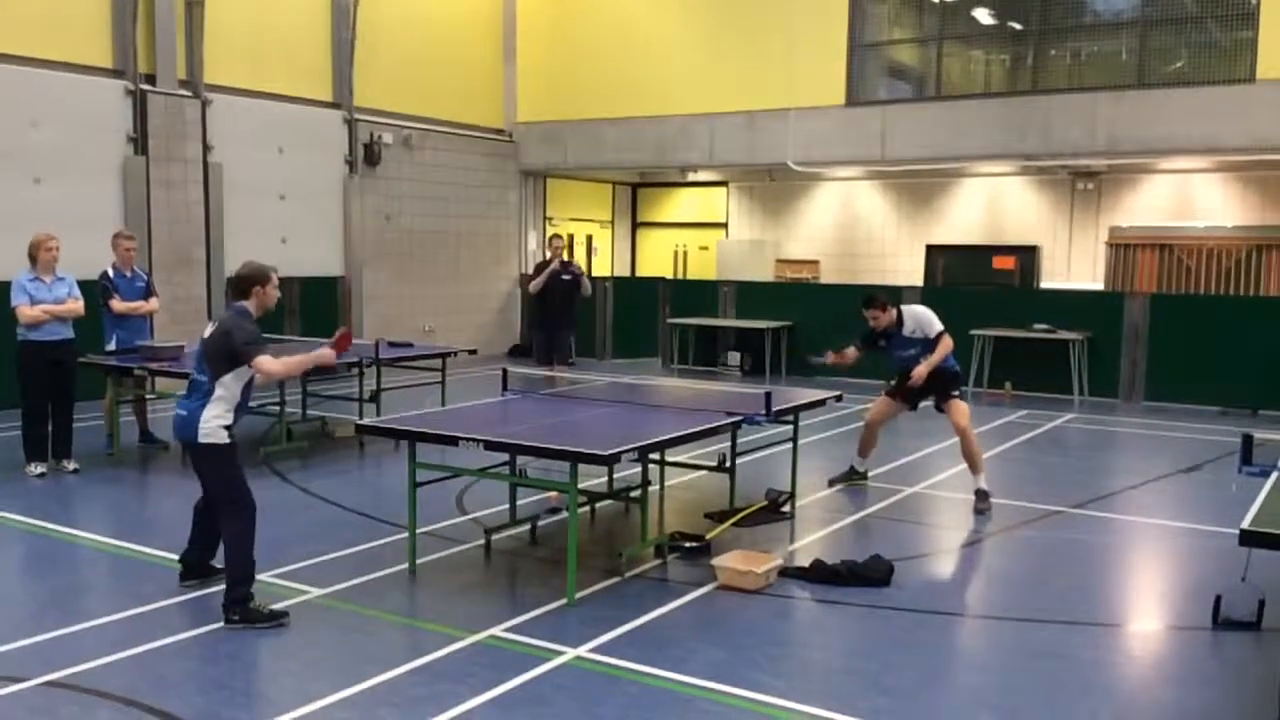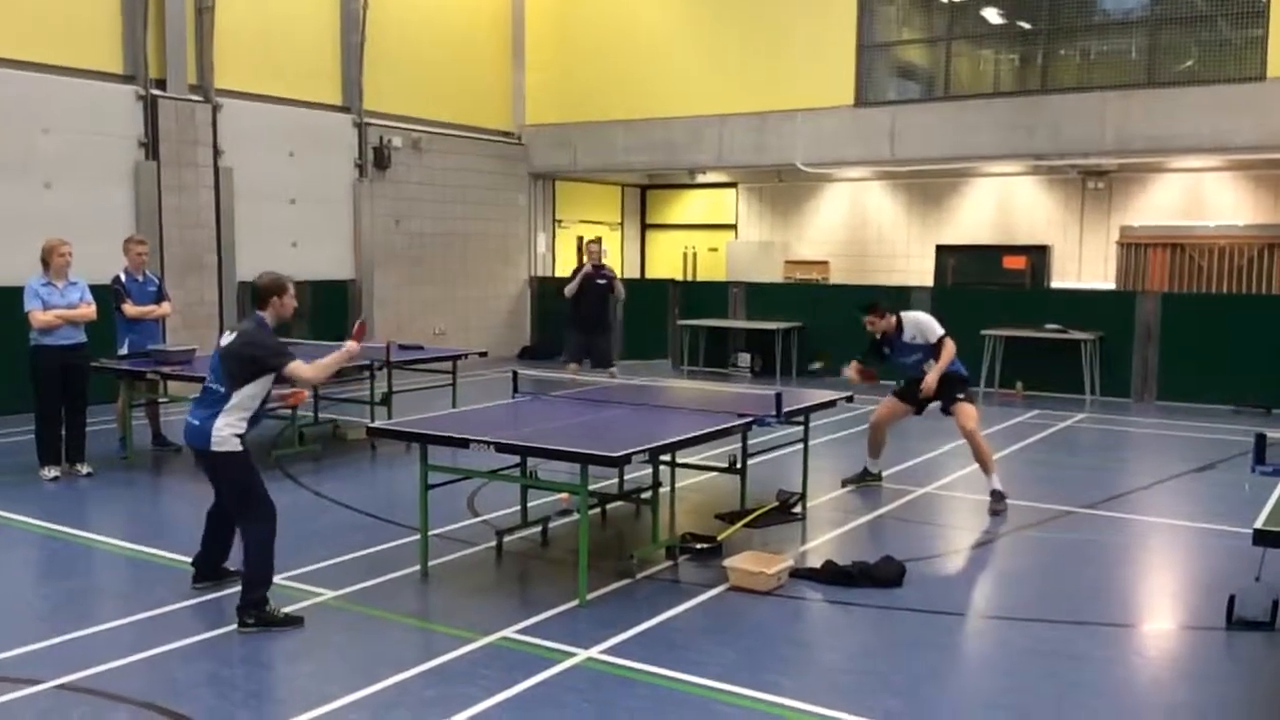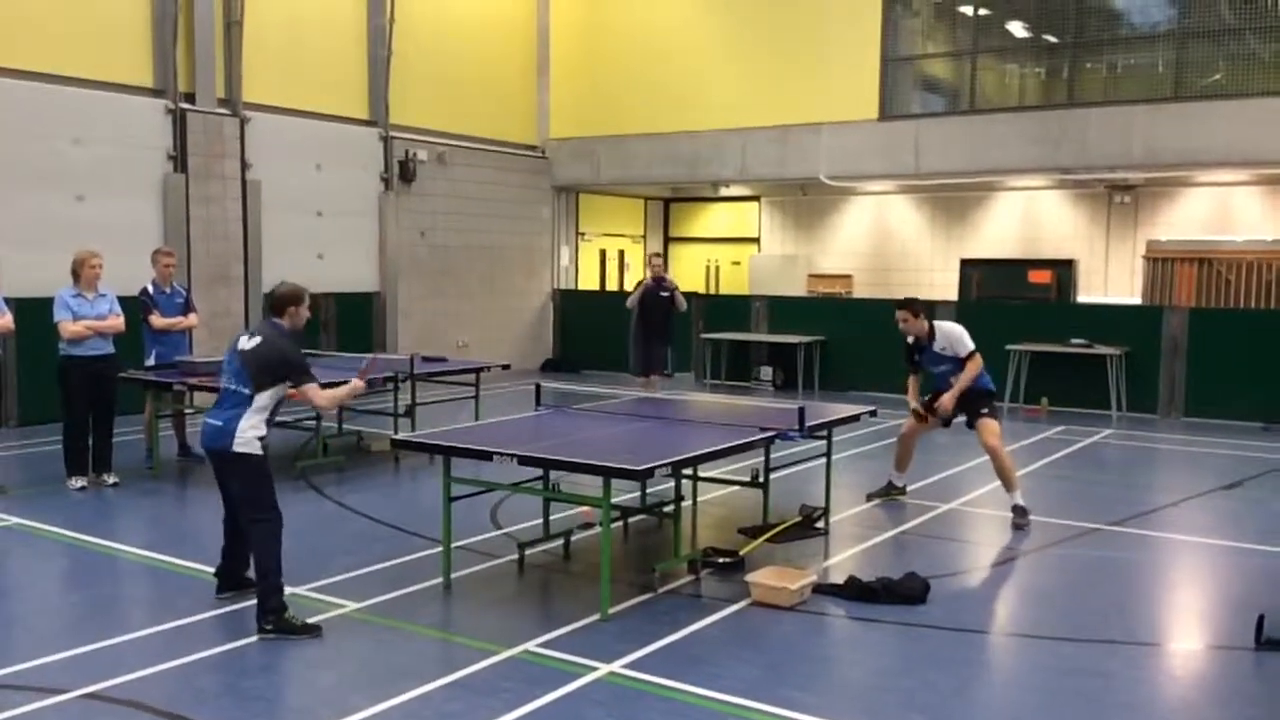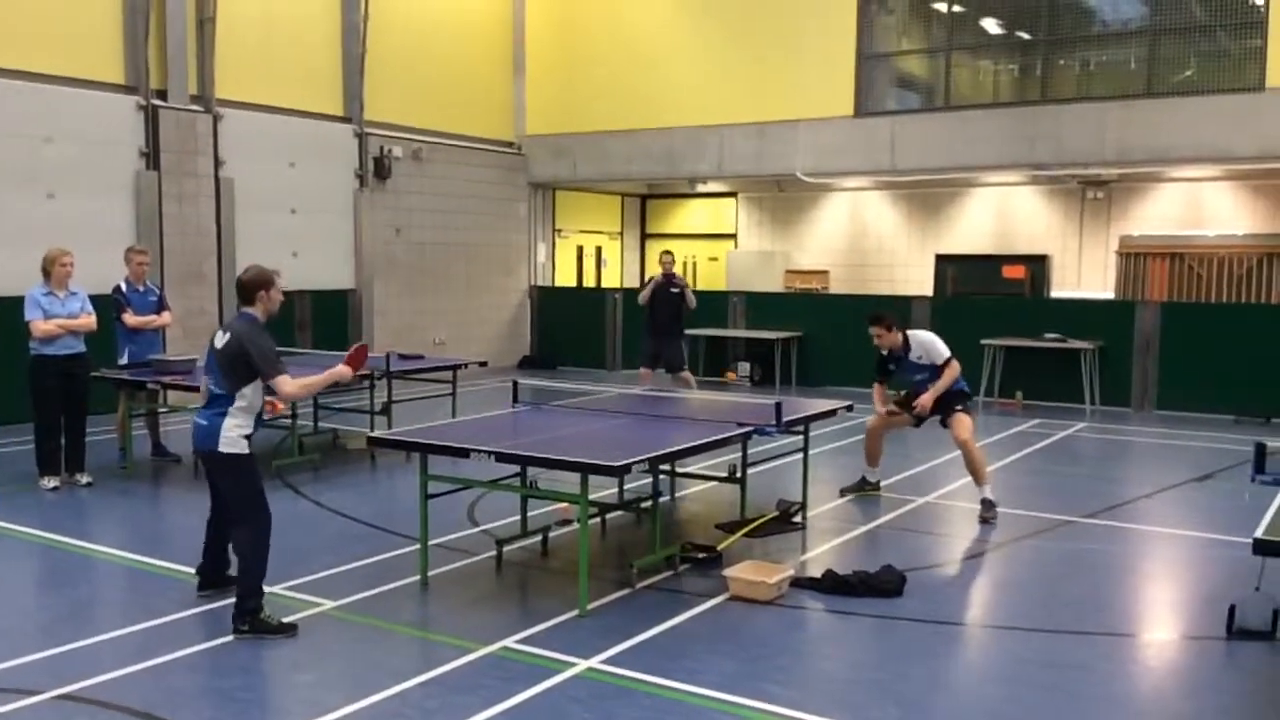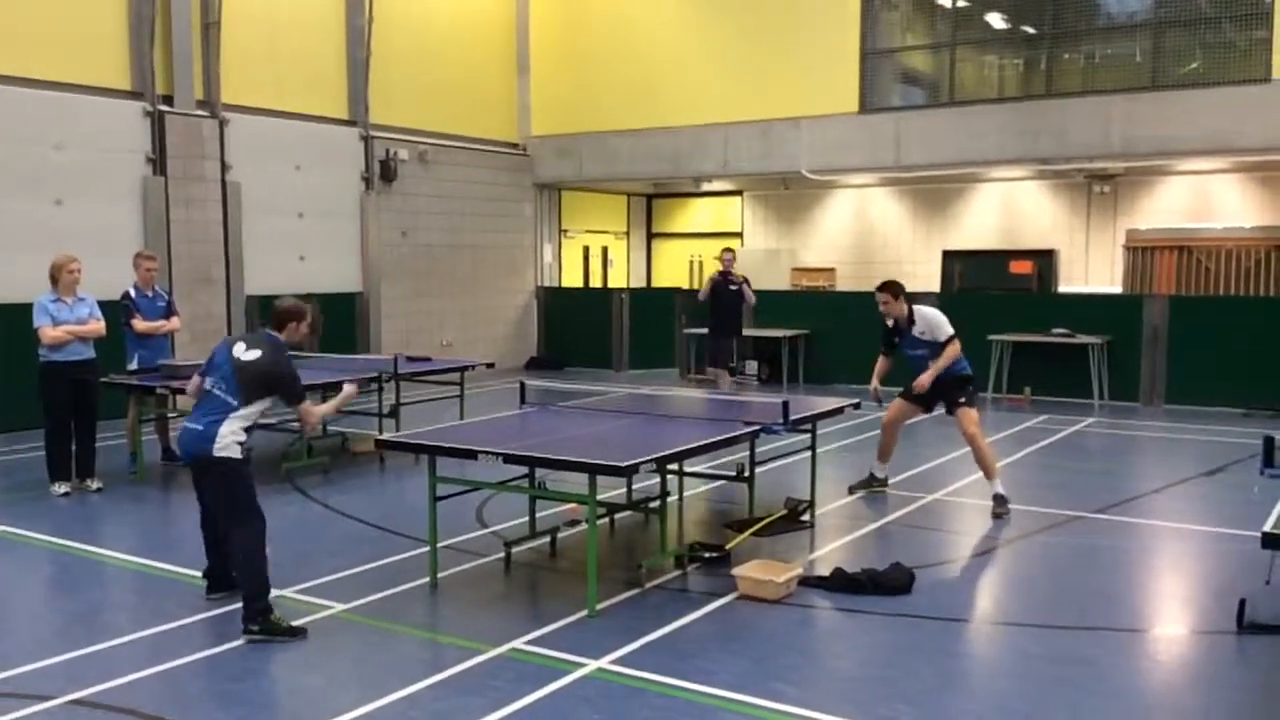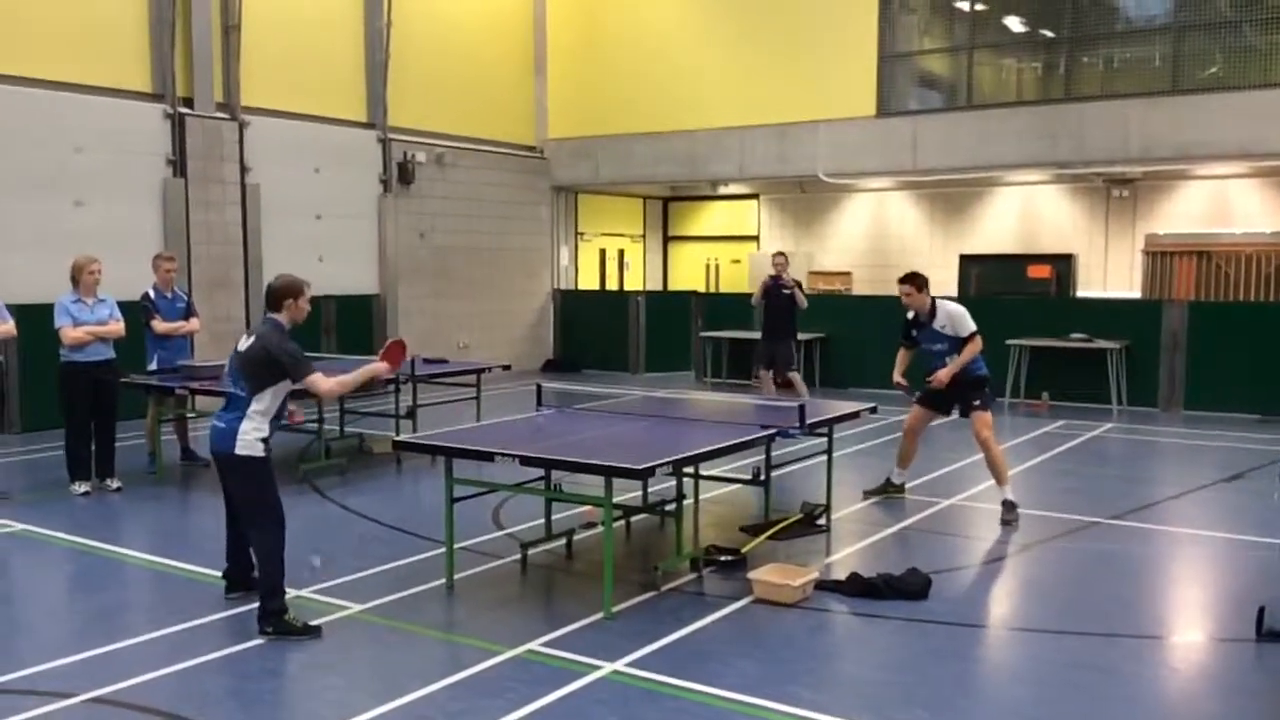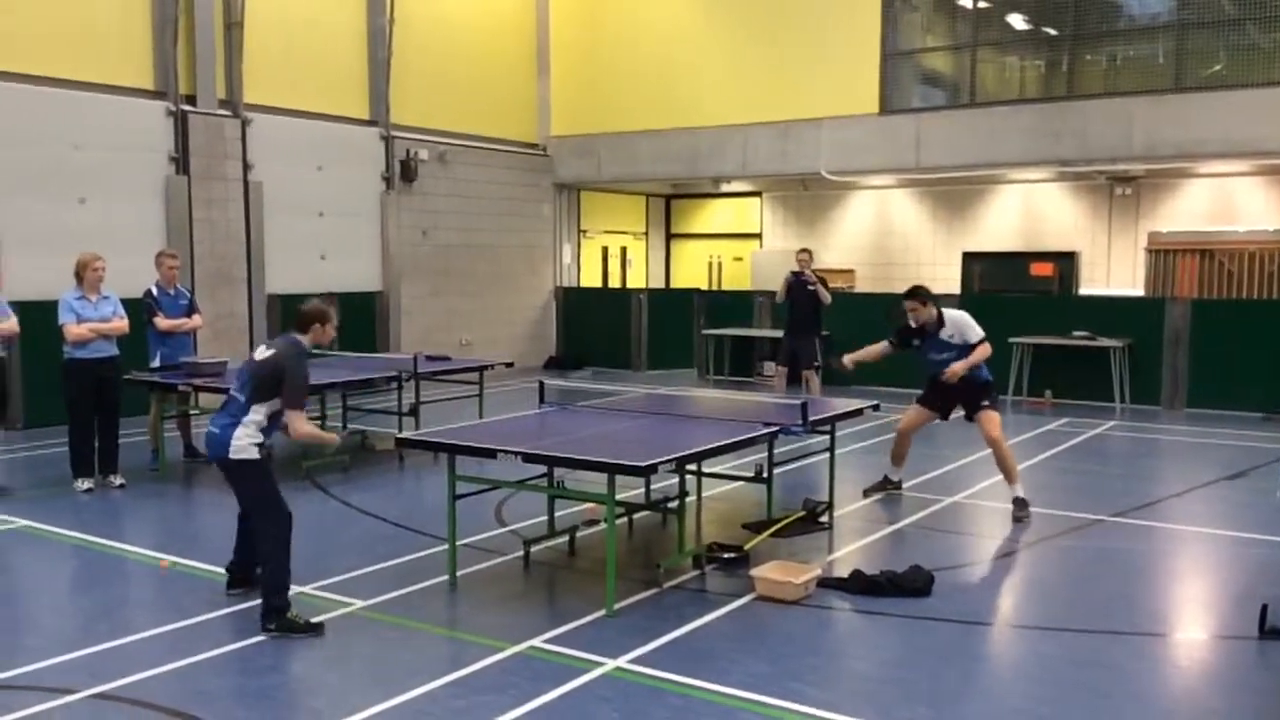
dt=0.7s
person 1, frame 1
left shoulder: (229, 321)
right shoulder: (240, 327)
right elbow: (270, 369)
left wrist: (289, 370)
right wrist: (315, 357)
left hip: (192, 422)
right hip: (209, 429)
left knee: (215, 496)
right knee: (239, 509)
left ankle: (195, 566)
right ankle: (239, 605)
person 1, frame 2
left shoulder: (242, 331)
right shoulder: (260, 339)
right elbow: (310, 375)
left wrist: (271, 395)
right wrist: (345, 353)
left hip: (199, 428)
right hip: (220, 438)
left knee: (227, 502)
right knee: (258, 514)
left ankle: (207, 569)
right ankle: (253, 609)
person 1, frame 3
left shoulder: (246, 338)
right shoulder: (284, 347)
right elbow: (321, 401)
right wrist: (351, 389)
left hip: (214, 431)
right hip: (240, 441)
left knee: (239, 512)
right knee: (265, 521)
left ankle: (230, 579)
right ankle: (272, 616)
person 1, frame 4
left shoulder: (228, 330)
right shoulder: (252, 337)
right elbow: (289, 390)
left wrist: (255, 400)
right wrist: (334, 374)
left hip: (206, 432)
right hip: (227, 441)
left knee: (224, 509)
right knee: (253, 521)
left ankle: (212, 576)
right ankle: (248, 615)
person 1, frame 5
left shoulder: (232, 343)
right shoulder: (279, 365)
left elbow: (194, 388)
right elbow: (312, 419)
right wrist: (344, 396)
left hip: (191, 437)
right hip: (220, 446)
left knee: (215, 514)
right knee: (248, 526)
left ankle: (220, 579)
right ankle: (258, 617)
person 1, frame 6
left shoulder: (255, 335)
right shoulder: (277, 343)
right elbow: (327, 388)
left wrist: (280, 406)
right wrist: (370, 370)
left hip: (223, 436)
right hip: (244, 445)
left knee: (240, 514)
right knee: (267, 525)
left ankle: (238, 579)
right ankle: (273, 617)
person 1, frame 7
left shoulder: (273, 346)
right shoulder: (293, 363)
right elbow: (298, 430)
left wrist: (277, 418)
right wrist: (329, 438)
left hip: (220, 437)
right hip: (239, 447)
left knee: (253, 510)
right knee: (276, 522)
left ankle: (242, 574)
right ankle: (276, 614)
person 2, frame 1
left shoulder: (68, 280)
right shoulder: (22, 282)
left elbow: (79, 310)
right elbow: (25, 316)
left wrist: (46, 308)
right wrist: (63, 310)
left hip: (64, 347)
right hip: (33, 349)
left knee: (64, 403)
right knee: (35, 405)
left ankle: (63, 456)
right ankle: (35, 459)
person 2, frame 2
left shoulder: (80, 285)
right shoulder: (34, 287)
left elbow: (91, 314)
right elbow: (38, 321)
left wrist: (58, 312)
right wrist: (75, 315)
left hip: (77, 351)
right hip: (46, 353)
left knee: (77, 407)
right knee: (48, 409)
left ankle: (77, 459)
right ankle: (49, 463)
person 2, frame 3
left shoulder: (109, 296)
right shoulder: (64, 297)
left elbow: (120, 326)
right elbow: (67, 332)
left wrist: (87, 324)
right wrist: (104, 327)
left hip: (105, 362)
right hip: (74, 364)
left knee: (105, 417)
right knee: (76, 419)
left ankle: (103, 470)
right ankle: (76, 473)
person 2, frame 4
left shoulder: (80, 295)
right shoulder: (34, 296)
left elbow: (92, 324)
right elbow: (39, 330)
left wrist: (59, 322)
right wrist: (75, 326)
left hip: (77, 361)
right hip: (46, 363)
left knee: (77, 417)
right knee: (48, 419)
left ankle: (77, 469)
right ankle: (49, 473)
person 2, frame 5
left shoulder: (89, 301)
right shoulder: (43, 303)
left elbow: (100, 330)
right elbow: (47, 337)
left wrist: (68, 328)
right wrist: (84, 332)
left hip: (86, 367)
right hip: (55, 370)
left knee: (87, 423)
right knee: (58, 425)
left ankle: (87, 475)
right ankle: (60, 479)
person 2, frame 6
left shoulder: (108, 302)
right shoulder: (64, 304)
left elbow: (120, 331)
right elbow: (69, 338)
left wrist: (88, 329)
right wrist: (104, 332)
left hip: (106, 367)
right hip: (76, 370)
left knee: (106, 422)
right knee: (78, 424)
left ankle: (107, 475)
right ankle: (79, 478)
person 2, frame 7
left shoulder: (112, 299)
right shoulder: (67, 300)
left elbow: (124, 327)
right elbow: (72, 334)
left wrist: (91, 326)
right wrist: (107, 330)
left hip: (109, 364)
right hip: (79, 366)
left knee: (110, 419)
right knee: (81, 421)
left ankle: (110, 471)
right ankle: (82, 474)
person 3, frame 1
left shoulder: (920, 315)
right shoulder: (876, 332)
left elbow: (946, 342)
right elbow: (852, 353)
left wrist: (926, 366)
right wrist: (835, 358)
left hip: (945, 375)
right hip: (910, 377)
left knee: (962, 427)
right knee: (872, 422)
left ankle: (981, 490)
right ankle: (858, 470)
person 3, frame 2
left shoulder: (919, 320)
right shoulder: (880, 340)
left elbow: (949, 346)
right elbow: (859, 366)
left wrist: (935, 375)
right wrist: (851, 372)
left hip: (950, 378)
right hip: (917, 381)
left knee: (970, 428)
right knee: (877, 421)
left ankle: (996, 491)
right ankle: (872, 471)
person 3, frame 3
left shoulder: (951, 331)
right shoulder: (912, 344)
left elbow: (975, 362)
right elbow: (915, 374)
left wrist: (953, 394)
right wrist: (912, 399)
left hip: (976, 391)
right hip: (943, 394)
left knee: (992, 445)
right knee: (906, 433)
left ankle: (1018, 506)
right ankle: (896, 485)
person 3, frame 4
left shoulder: (926, 340)
right shoulder: (886, 355)
left elbow: (954, 368)
right elbow: (880, 384)
left wrist: (931, 396)
right wrist: (879, 406)
left hip: (951, 393)
right hip: (920, 397)
left knee: (964, 439)
right knee: (874, 427)
left ankle: (987, 500)
right ankle: (870, 480)
person 3, frame 5
left shoulder: (930, 316)
right shoulder: (890, 327)
left elbow: (955, 347)
right elbow: (886, 355)
left wrist: (930, 375)
right wrist: (875, 379)
left hip: (955, 377)
right hip: (923, 380)
left knee: (971, 431)
right knee: (889, 421)
left ankle: (999, 494)
right ankle: (878, 476)
person 3, frame 6
left shoulder: (953, 311)
right shoulder: (911, 320)
left elbow: (976, 343)
right elbow: (907, 348)
left wrist: (950, 370)
right wrist: (897, 373)
left hip: (970, 378)
right hip: (938, 379)
left knee: (984, 436)
right knee: (910, 428)
left ankle: (1008, 500)
right ankle: (896, 483)
person 3, frame 7
left shoulder: (959, 319)
right shoulder: (912, 330)
left elbow: (985, 348)
right elbow: (884, 347)
left wrist: (962, 365)
right wrist: (851, 358)
left hip: (975, 383)
right hip: (941, 383)
left knee: (994, 436)
right knee: (903, 428)
left ankle: (1019, 498)
right ankle: (892, 479)
person 4, frame 1
left shoulder: (143, 277)
right shoulder: (107, 277)
left elbow: (154, 306)
right elbow: (116, 307)
left wrist: (127, 308)
right wrist: (140, 304)
left hip: (142, 343)
right hip: (118, 345)
left knee: (140, 390)
right knee: (114, 392)
left ankle: (144, 433)
right ankle: (111, 437)
person 4, frame 2
left shoulder: (155, 281)
right shoulder: (119, 282)
left elbow: (166, 310)
right elbow: (129, 311)
left wrist: (140, 312)
right wrist: (152, 308)
left hip: (154, 347)
right hip: (130, 348)
left knee: (152, 393)
right knee: (127, 395)
left ankle: (157, 437)
right ankle: (124, 441)
person 4, frame 3
left shoulder: (182, 292)
right shoulder: (147, 293)
left elbow: (193, 321)
right elbow: (156, 323)
left wrist: (166, 324)
right wrist: (179, 319)
left hip: (181, 357)
right hip: (157, 359)
left knee: (179, 404)
right knee: (153, 405)
left ankle: (183, 447)
right ankle: (150, 451)
person 4, frame 4
left shoulder: (155, 291)
right shoulder: (120, 291)
left elbow: (167, 320)
right elbow: (129, 321)
left wrist: (141, 322)
right wrist: (153, 318)
left hip: (154, 357)
right hip: (131, 358)
left knee: (152, 403)
right knee: (127, 405)
left ankle: (157, 447)
right ankle: (123, 451)
person 4, frame 5
left shoulder: (164, 296)
right shoulder: (129, 297)
left elbow: (176, 325)
right elbow: (138, 327)
left wrist: (149, 327)
right wrist: (162, 323)
left hip: (163, 362)
right hip: (140, 363)
left knee: (162, 408)
right knee: (136, 409)
left ankle: (167, 451)
right ankle: (134, 456)
person 4, frame 6
left shoulder: (184, 297)
right shoulder: (148, 298)
left elbow: (195, 326)
right elbow: (158, 328)
left wrist: (169, 328)
right wrist: (181, 324)
left hip: (183, 362)
right hip: (159, 364)
left knee: (180, 409)
right knee: (156, 410)
left ankle: (186, 451)
right ankle: (153, 456)
person 4, frame 7
left shoulder: (186, 294)
right shoulder: (151, 295)
left elbow: (197, 323)
right elbow: (161, 325)
left wrist: (172, 324)
right wrist: (184, 321)
left hip: (185, 359)
right hip: (162, 361)
left knee: (184, 406)
right knee: (158, 407)
left ankle: (189, 448)
right ankle: (156, 453)
